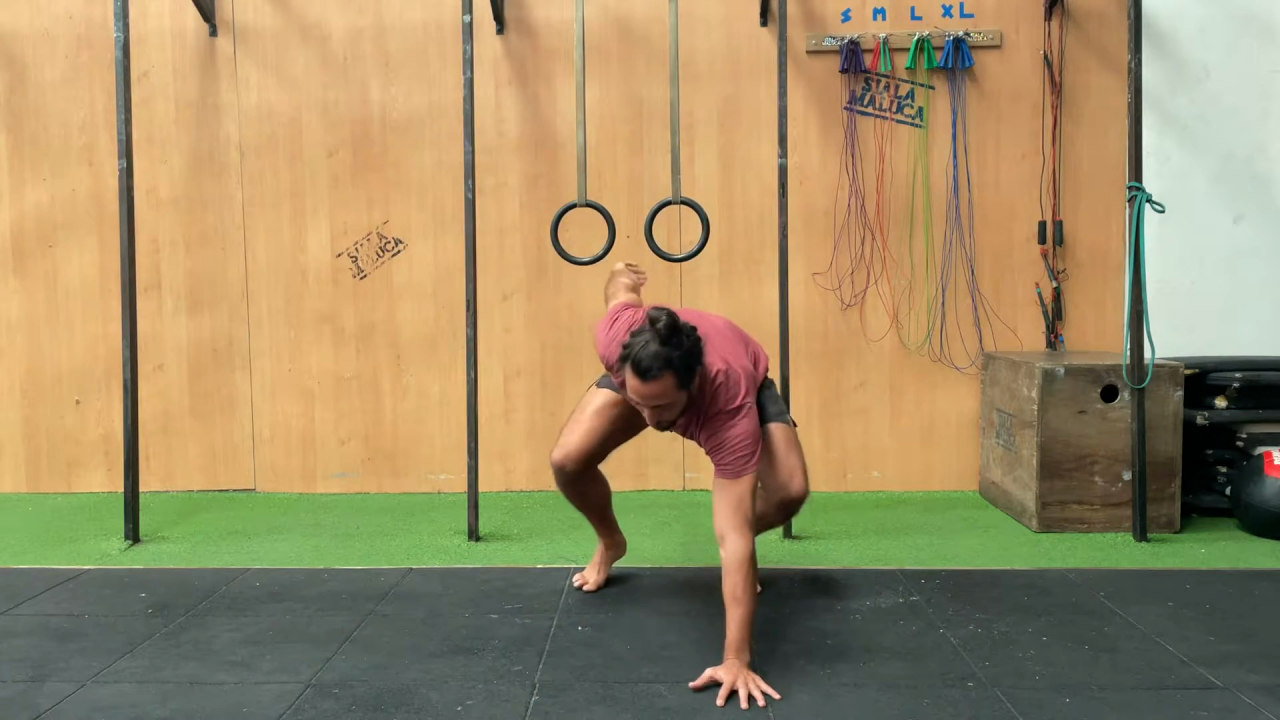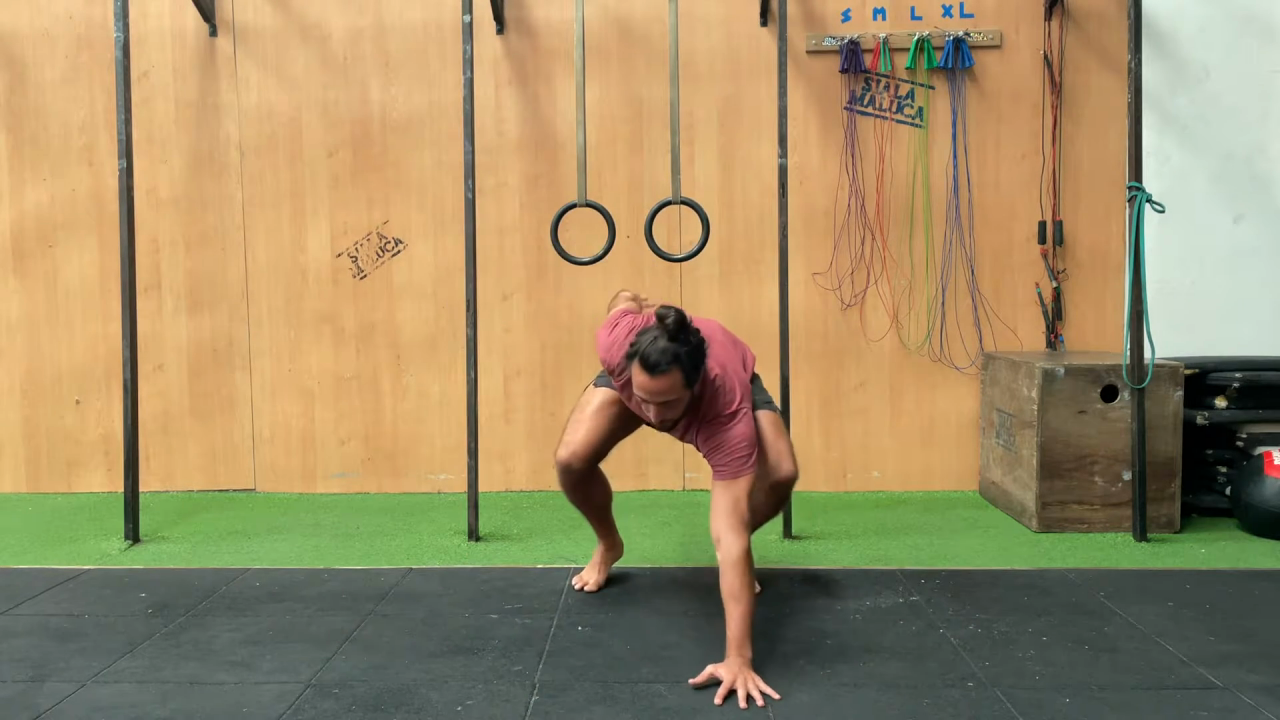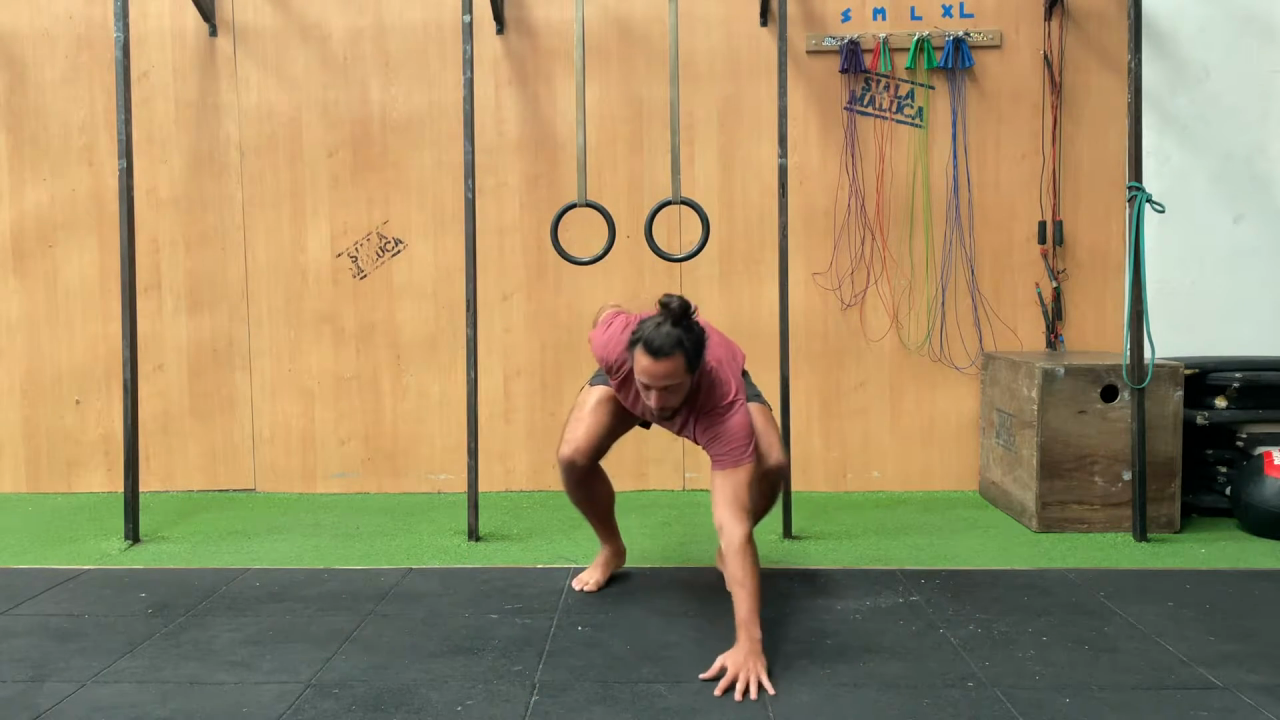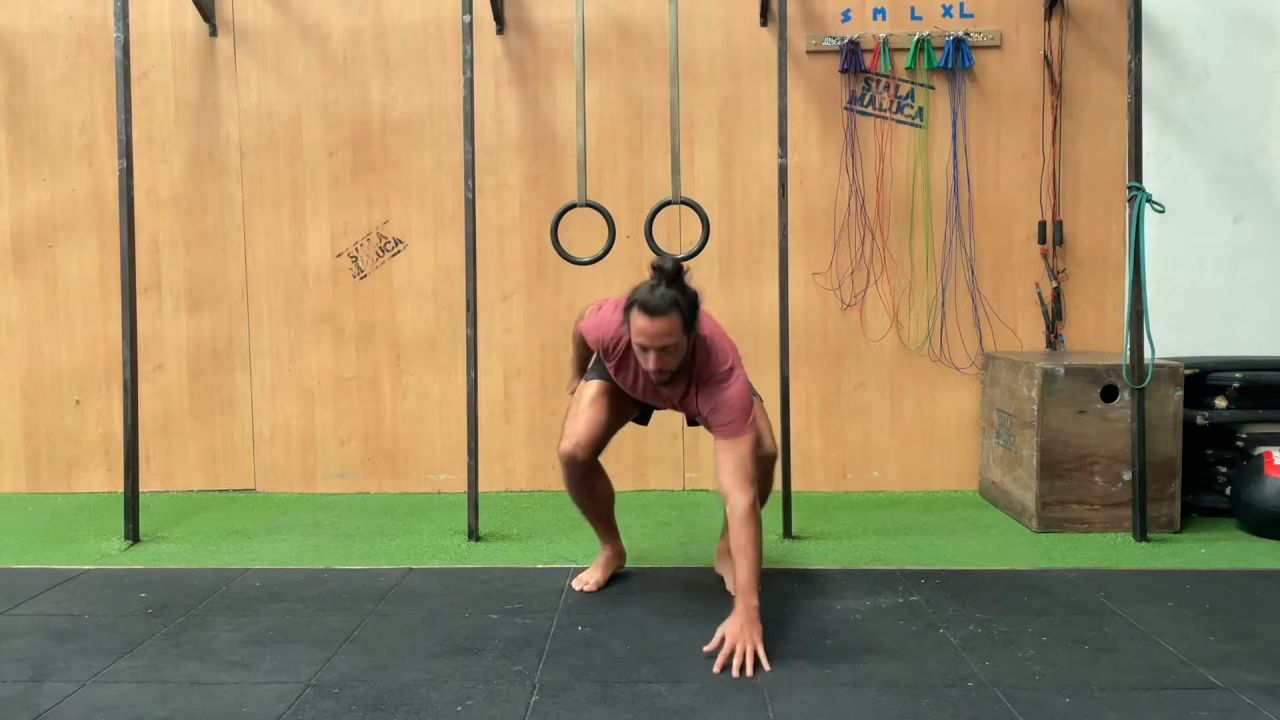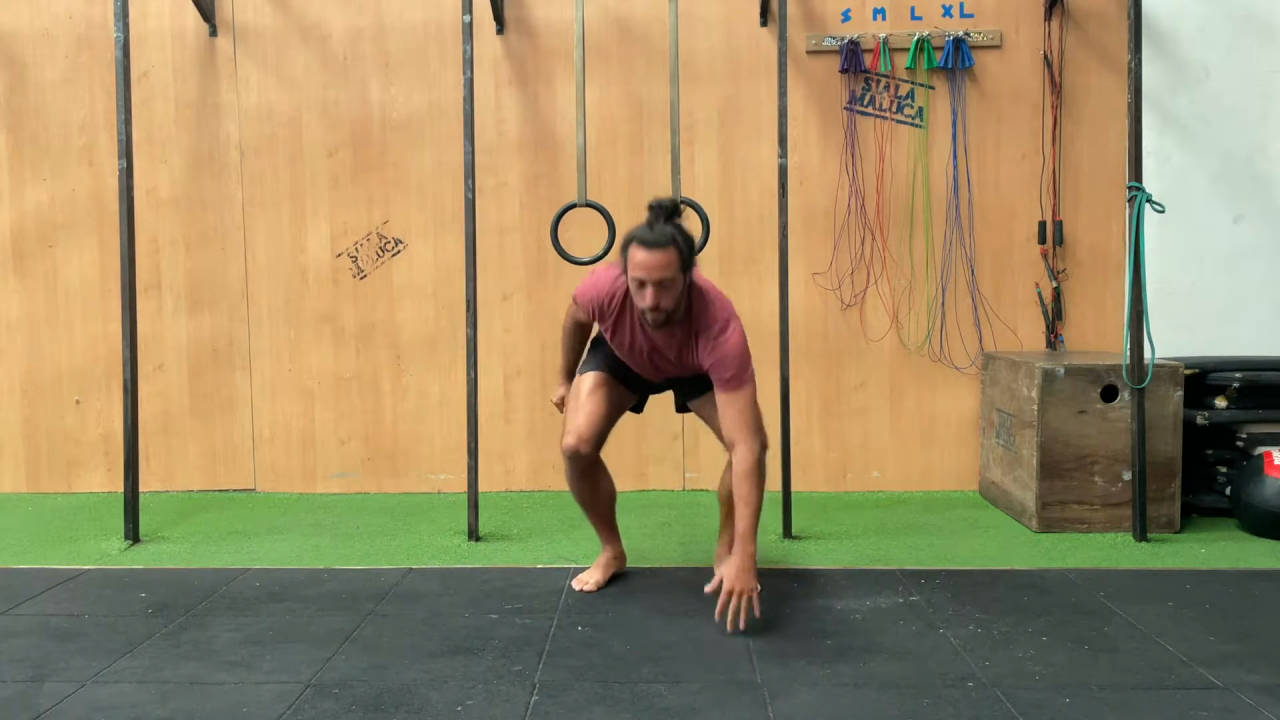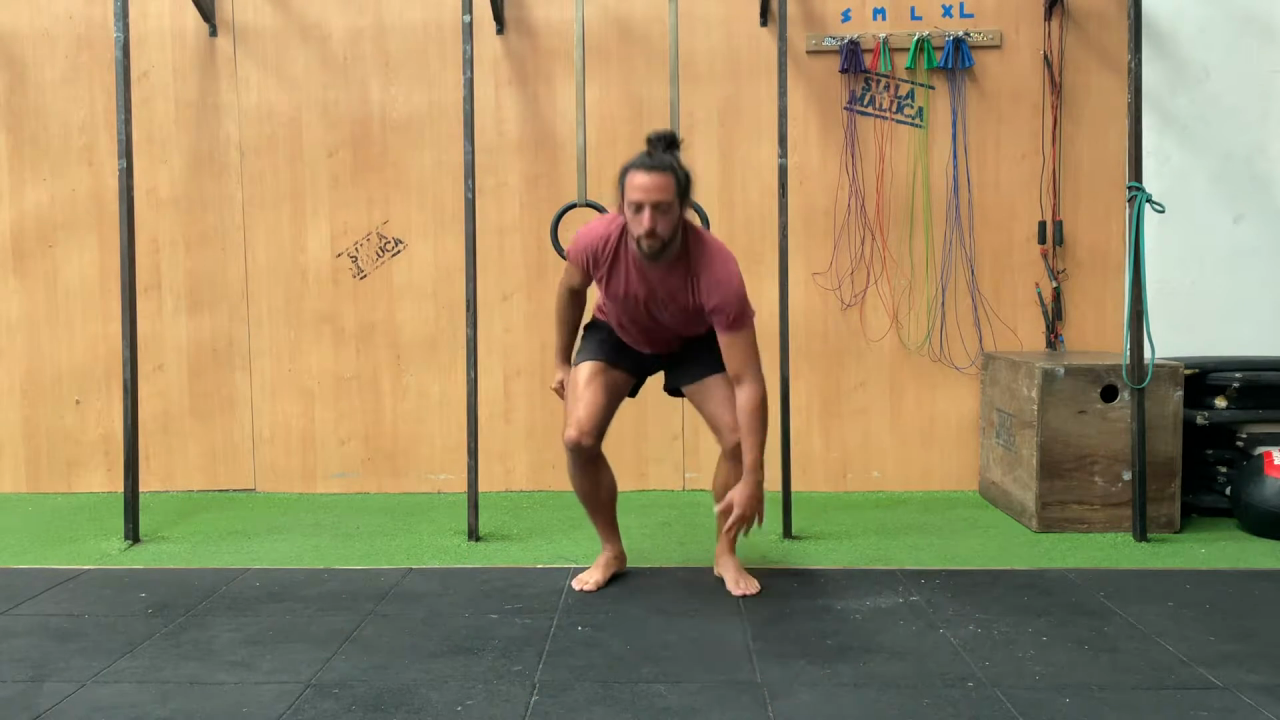
dt=0.1s
person 1, frame 1
left shoulder: (731, 410)
right shoulder: (619, 339)
left elbow: (735, 540)
right elbow: (621, 282)
left wrist: (735, 660)
right wrist: (624, 275)
left hip: (742, 376)
right hip: (641, 371)
left knee: (789, 492)
right knee: (567, 462)
right ankle: (609, 544)
person 1, frame 2
left shoulder: (729, 413)
right shoulder: (619, 346)
left elbow: (732, 540)
right elbow: (624, 299)
left wrist: (738, 657)
right wrist: (627, 298)
left hip: (732, 378)
right hip: (631, 378)
left knee: (780, 475)
right knee: (571, 461)
left ankle: (733, 566)
right ankle: (608, 547)
person 1, frame 3
left shoulder: (725, 404)
right shoulder: (614, 343)
left elbow: (734, 527)
right elbow: (609, 310)
left wrist: (748, 643)
left hip: (720, 380)
right hip: (621, 376)
left knee: (771, 466)
right knee: (573, 458)
left ankle: (727, 561)
right ankle: (610, 547)
person 1, frame 4
left shoulder: (721, 377)
right shoulder: (606, 326)
left elbow: (740, 500)
left wrist: (747, 614)
right wrist: (577, 375)
left hip: (701, 391)
right hip: (620, 376)
left knee: (762, 453)
right knee: (573, 452)
left ankle: (725, 553)
right ankle: (611, 549)
person 1, frame 5
left shoulder: (719, 329)
right shoulder: (601, 289)
left elbow: (747, 448)
right elbow: (575, 321)
left wrist: (742, 554)
right wrist: (564, 381)
left hip: (693, 370)
right hip: (618, 360)
left knee: (751, 436)
right knee: (576, 447)
left ankle: (722, 554)
right ankle: (611, 551)
person 1, frame 6
left shoulder: (716, 270)
right shoulder: (597, 241)
left elbow: (749, 383)
right elbow: (571, 293)
left wrist: (751, 481)
right wrist: (562, 361)
left hip: (690, 339)
right hip: (616, 335)
left knee: (739, 442)
right knee: (578, 438)
left ankle: (726, 555)
right ankle: (610, 553)
